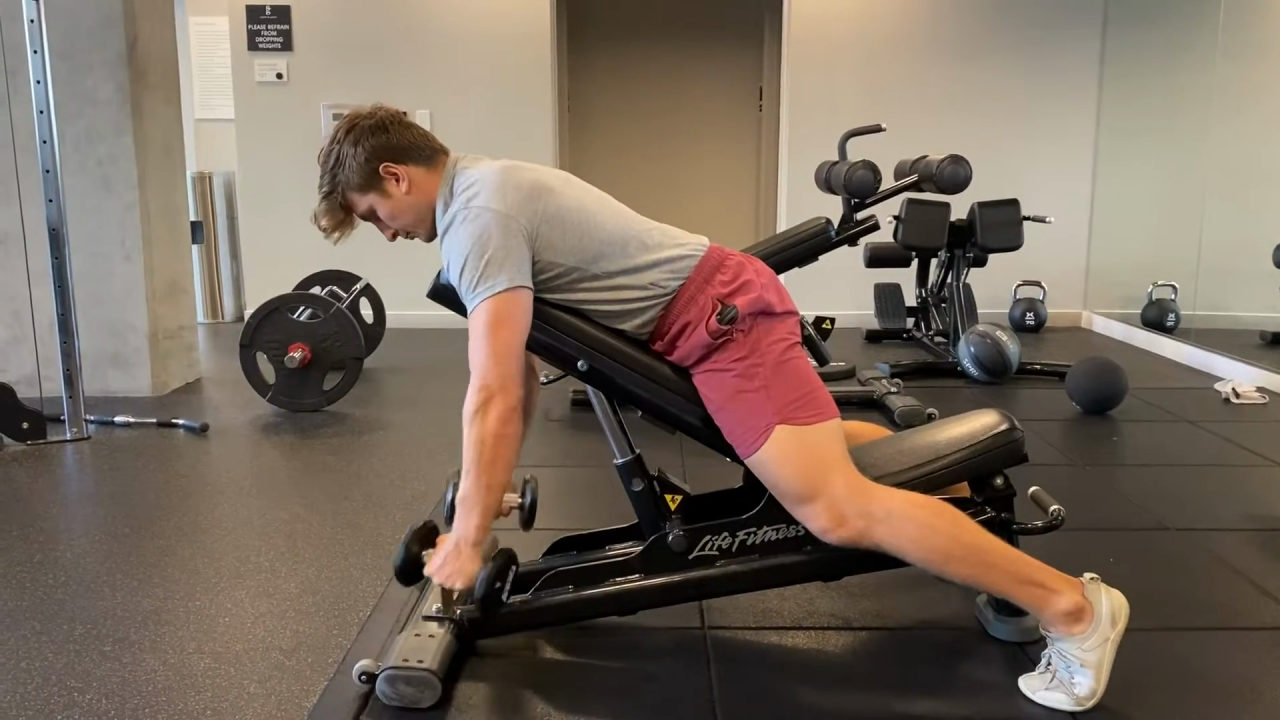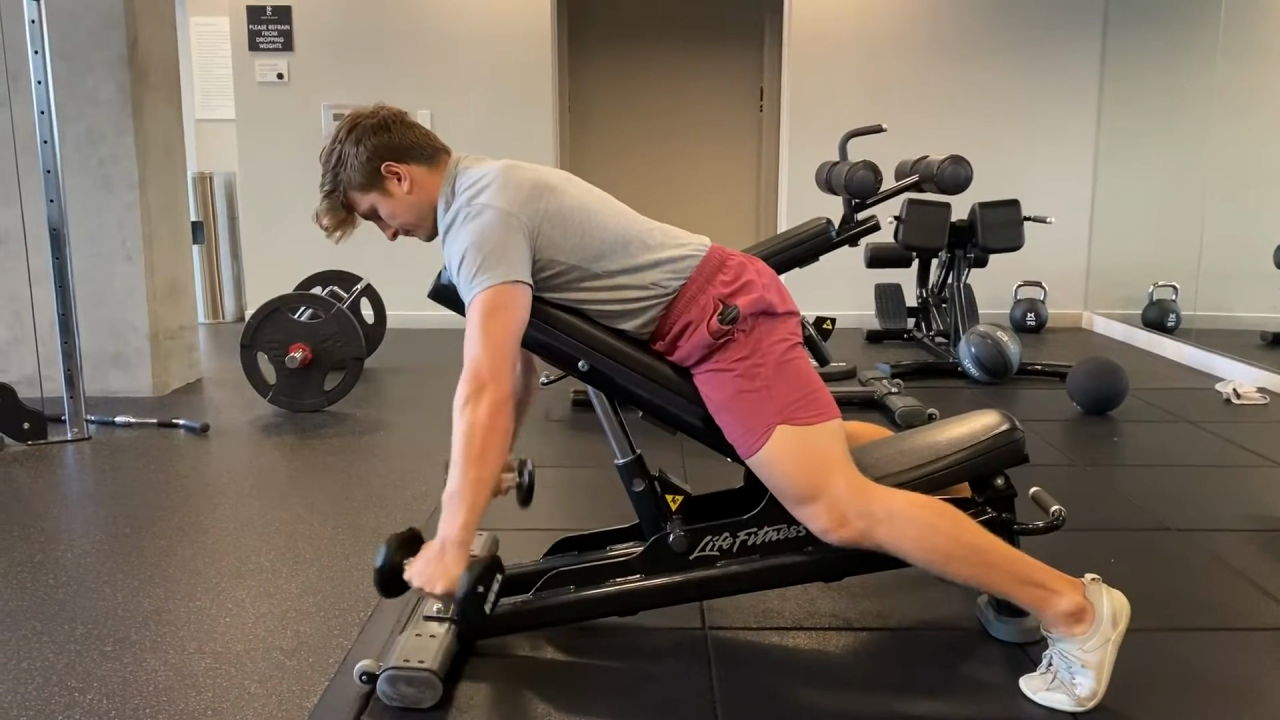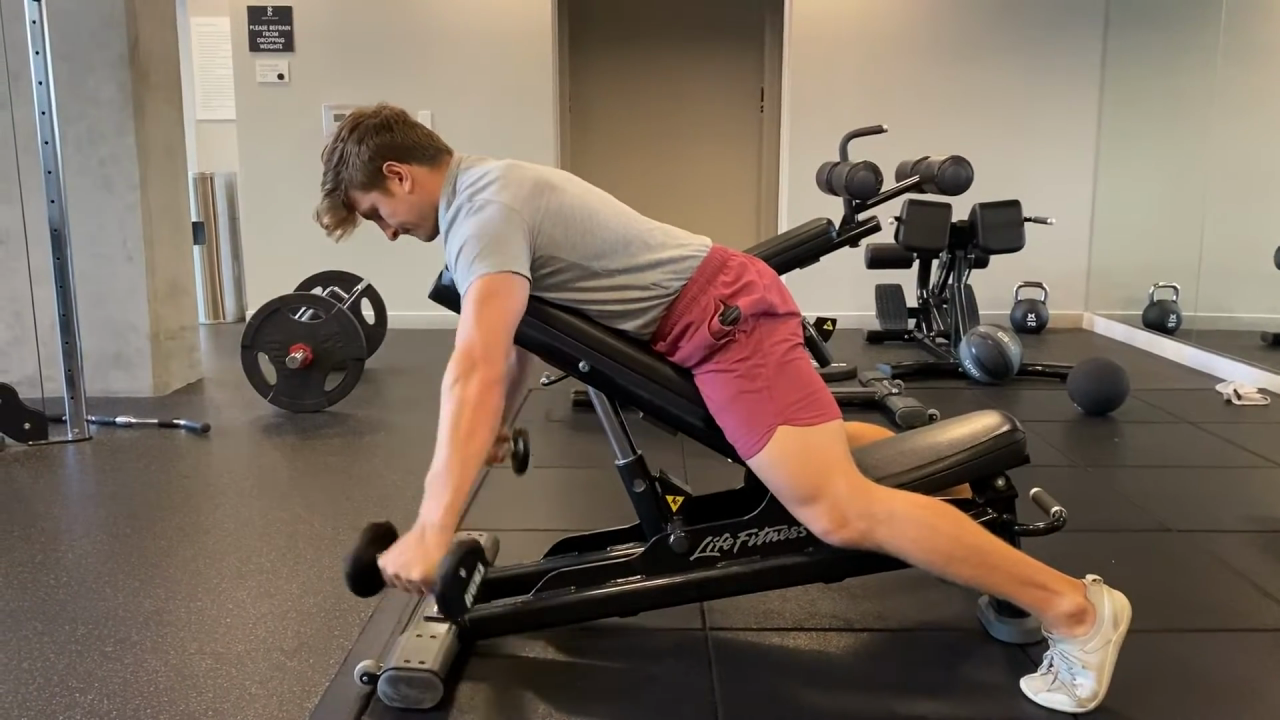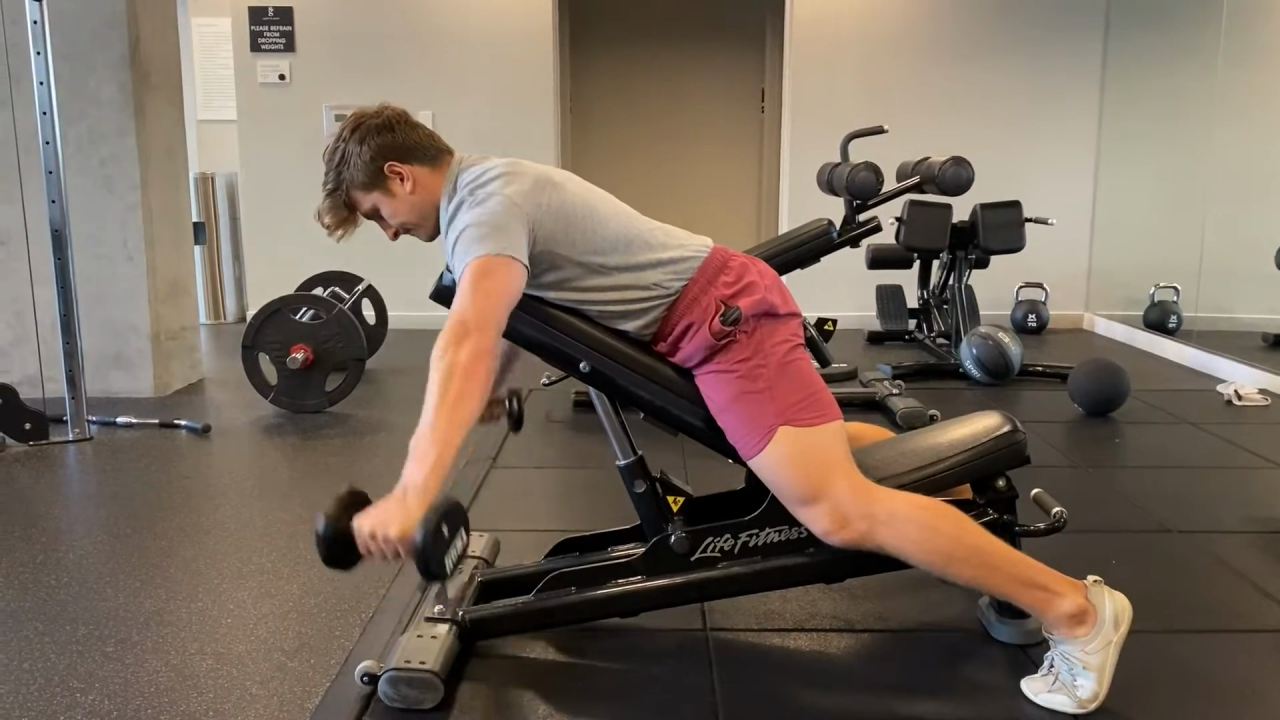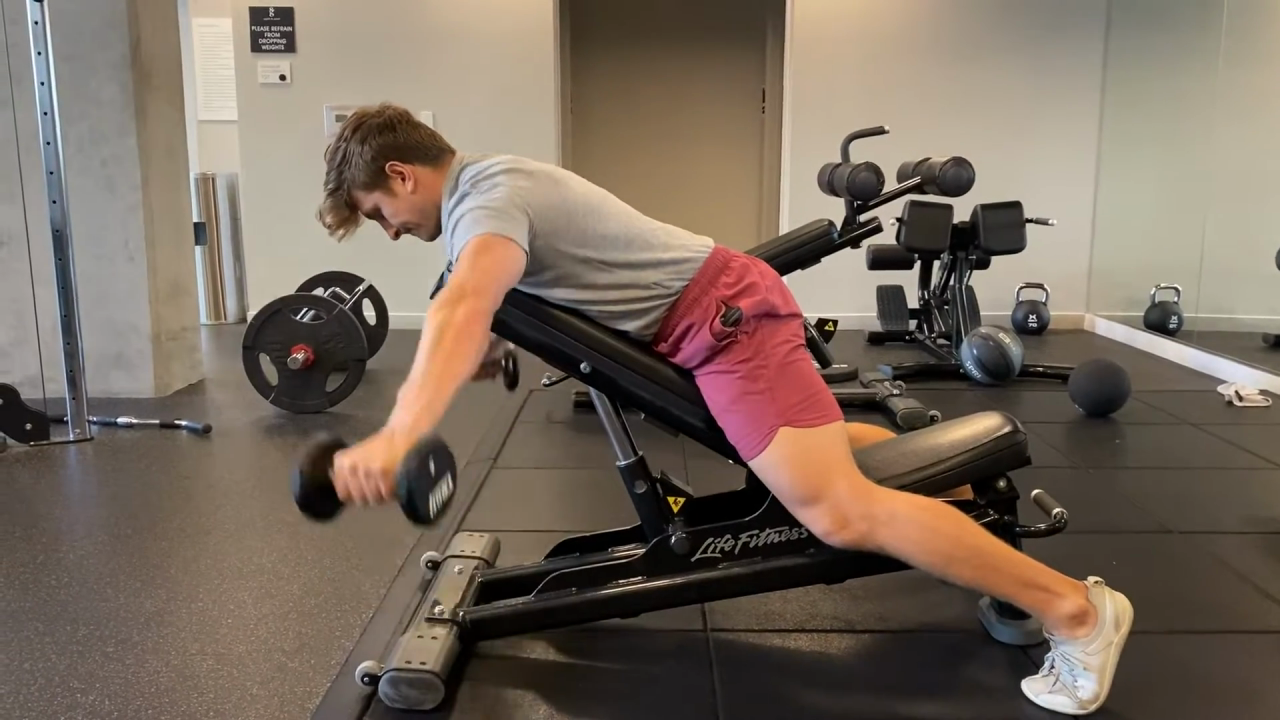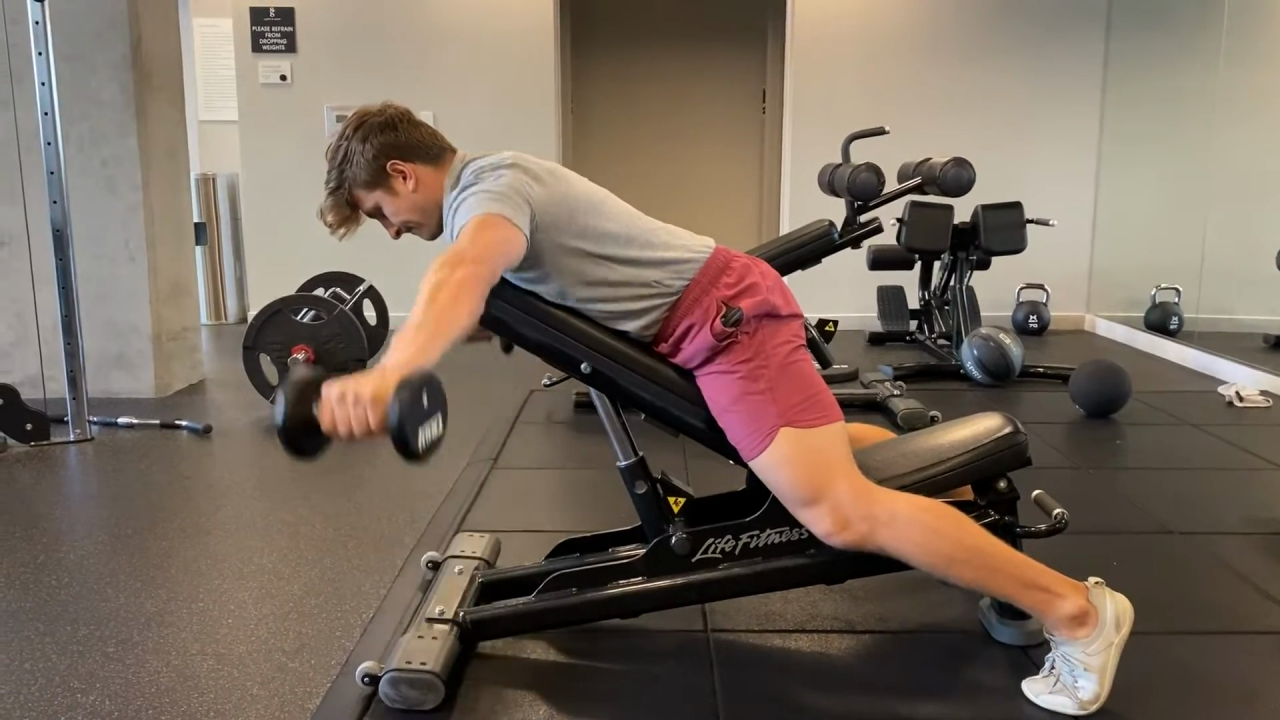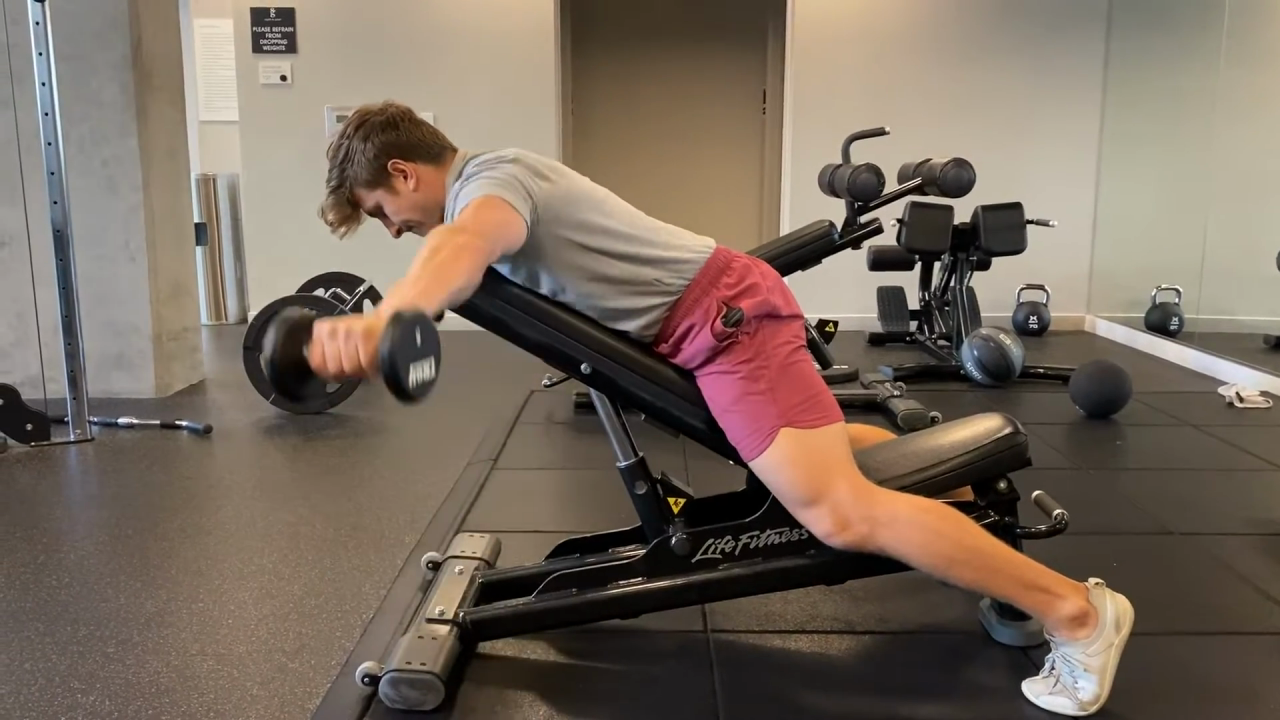
dt=0.1s
person 1, frame 1
left shoulder: (478, 220)
right shoulder: (487, 186)
left elbow: (493, 394)
right elbow: (520, 362)
left wrist: (468, 539)
right wrist: (497, 477)
left hip: (720, 315)
right hip: (718, 300)
left knee: (836, 508)
right knee: (817, 442)
left ankle: (1071, 605)
person 1, frame 2
left shoulder: (480, 216)
right shoulder: (488, 185)
left elbow: (483, 387)
right elbow: (514, 355)
left wrist: (451, 544)
right wrist: (503, 450)
left hip: (721, 314)
right hip: (717, 300)
left knee: (838, 511)
right knee: (814, 441)
left ankle: (1074, 607)
person 1, frame 3
left shoulder: (482, 213)
right shoulder: (490, 185)
left elbow: (473, 372)
right elbow: (512, 343)
left wrist: (431, 532)
right wrist: (501, 427)
left hip: (721, 315)
right hip: (717, 302)
left knee: (838, 511)
right knee: (817, 442)
left ankle: (1074, 608)
person 1, frame 4
left shoulder: (483, 205)
right shoulder: (489, 184)
left elbow: (467, 340)
right elbow: (498, 329)
left wrist: (410, 496)
right wrist: (492, 388)
left hip: (723, 316)
right hip: (718, 302)
left knee: (840, 513)
right knee: (815, 442)
left ankle: (1075, 609)
person 1, frame 5
left shoulder: (484, 198)
right shoulder: (489, 180)
left elbow: (459, 315)
right elbow: (496, 307)
left wrist: (396, 439)
right wrist: (487, 354)
left hip: (723, 317)
right hip: (718, 304)
left knee: (839, 512)
right knee: (818, 443)
left ankle: (1075, 609)
person 1, frame 6
left shoulder: (485, 190)
right shoulder: (490, 186)
left elbow: (463, 270)
right elbow: (473, 263)
left wrist: (384, 378)
right wrist: (453, 329)
left hip: (723, 317)
right hip: (718, 304)
left knee: (840, 514)
right knee: (816, 442)
left ankle: (1077, 610)
person 1, frame 7
left shoulder: (486, 183)
right shoulder: (490, 179)
left elbow: (459, 247)
right elbow: (476, 245)
left wrist: (383, 318)
right wrist: (411, 305)
left hip: (723, 317)
right hip: (719, 305)
left knee: (840, 514)
right knee: (819, 445)
left ankle: (1076, 611)
